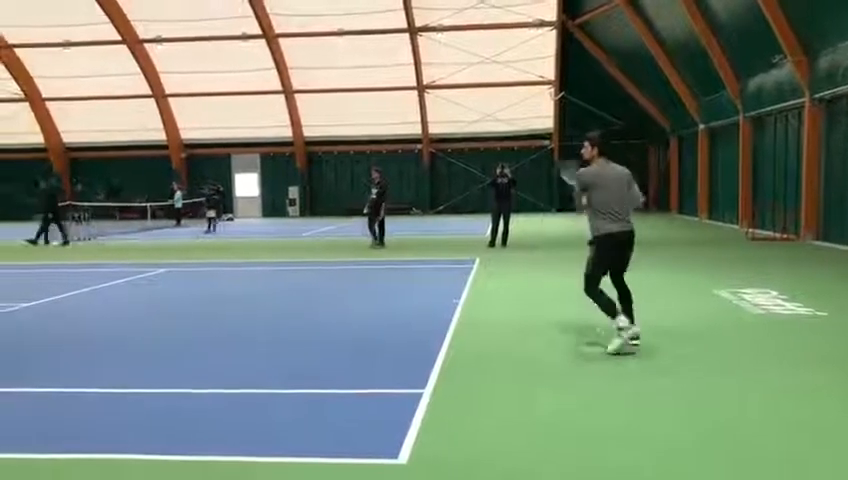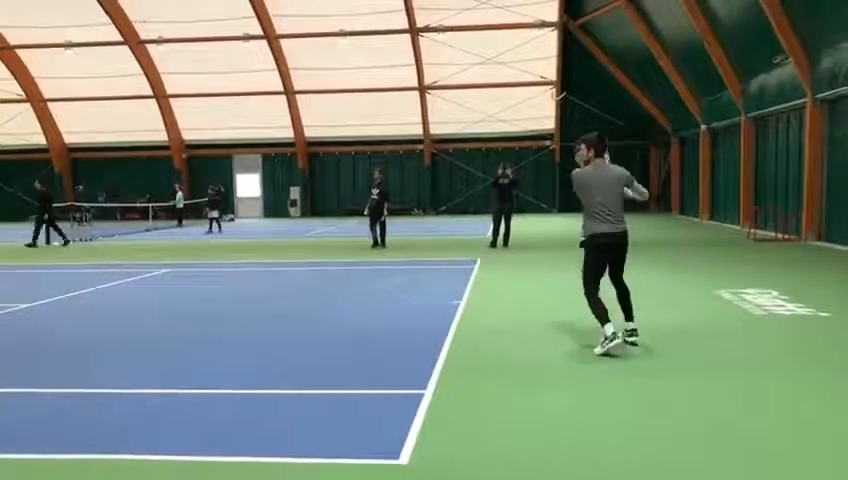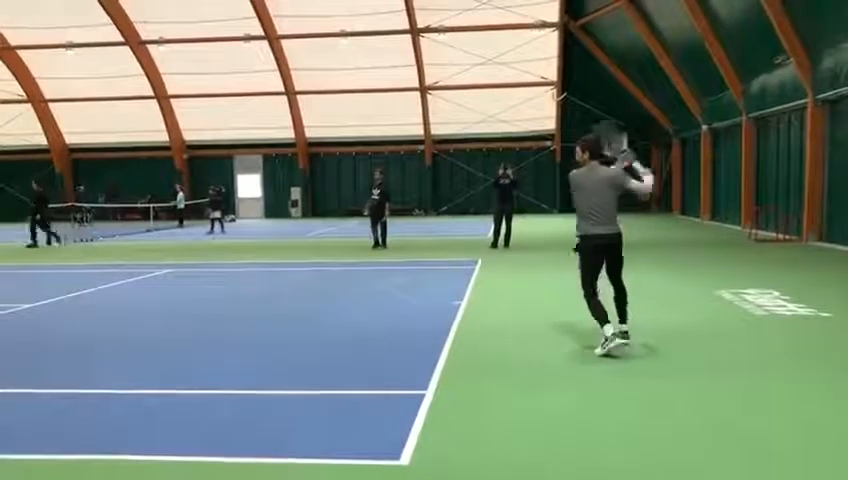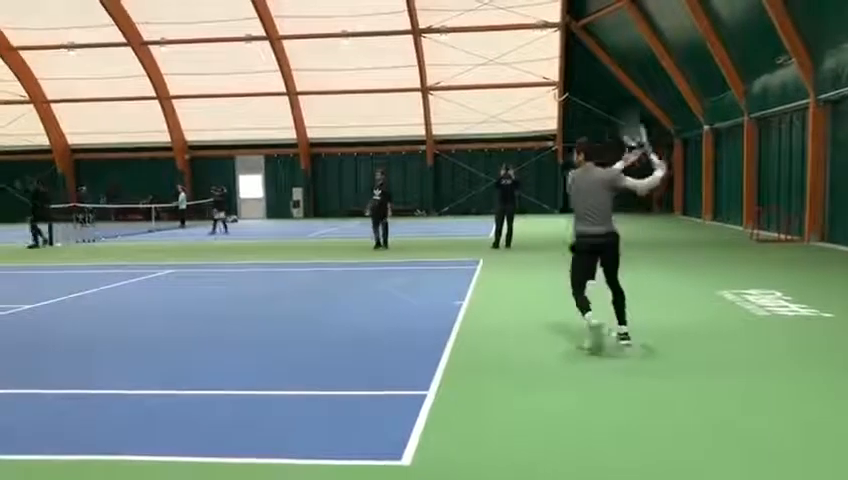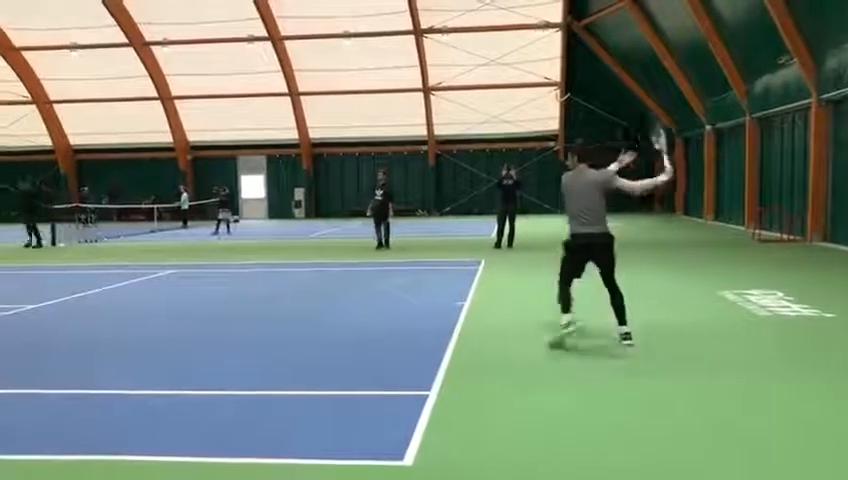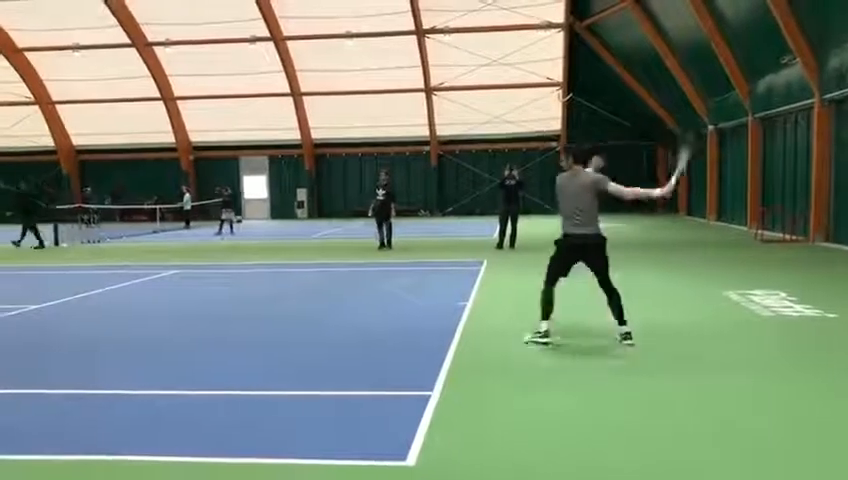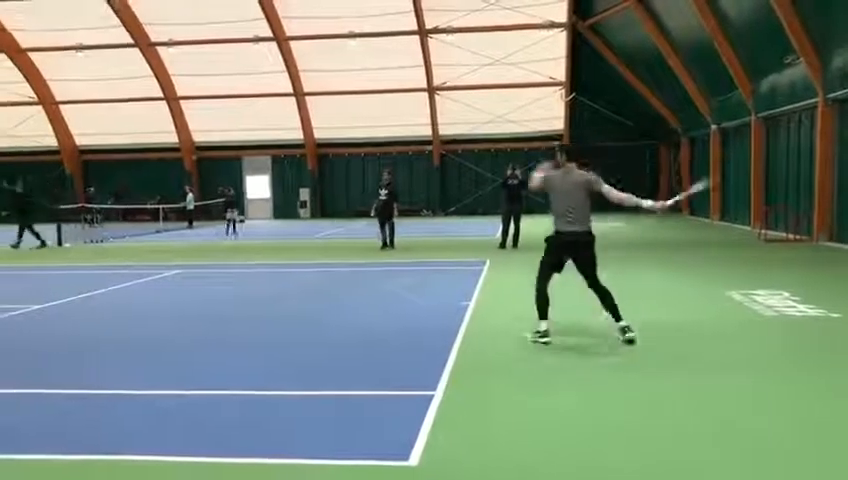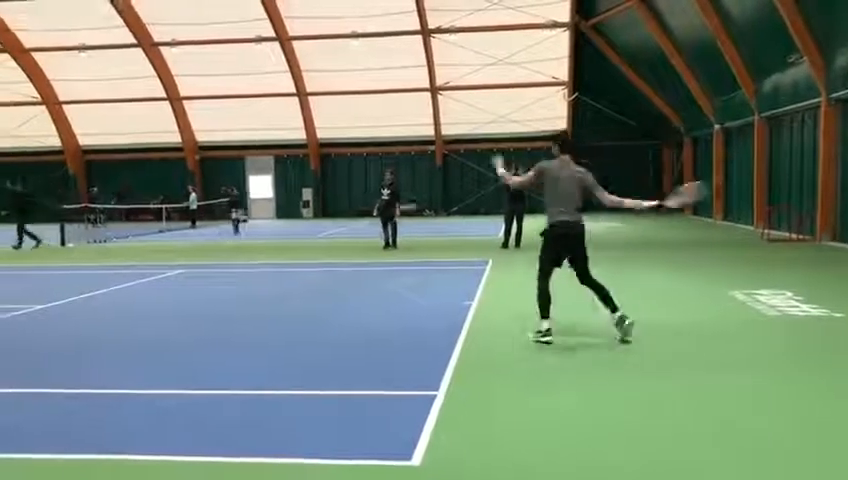
dt=0.1s
person 1, frame 1
left shoulder: (583, 174)
right shoulder: (624, 172)
left elbow: (582, 202)
right elbow: (639, 201)
left hip: (604, 237)
right hip: (627, 234)
left knee: (591, 286)
right knee: (618, 280)
left ankle: (623, 325)
right ankle: (632, 330)
person 1, frame 2
left shoulder: (577, 175)
right shoulder: (621, 173)
right elbow: (644, 195)
left hip: (596, 239)
right hip: (620, 236)
left knee: (591, 290)
right knee: (617, 280)
left ankle: (610, 333)
right ankle: (630, 329)
person 1, frame 3
left shoulder: (574, 177)
right shoulder: (614, 175)
right elbow: (645, 190)
right wrist: (647, 177)
left hip: (589, 240)
right hip: (613, 238)
left knee: (591, 292)
right knee: (617, 283)
left ankle: (609, 335)
right ankle: (622, 329)
person 1, frame 4
left shoulder: (573, 178)
right shoulder: (610, 175)
right elbow: (642, 188)
left wrist: (623, 162)
right wrist: (659, 172)
left hip: (584, 240)
right hip: (608, 238)
left knee: (578, 289)
right knee: (614, 285)
left ankle: (592, 321)
right ankle: (623, 331)
person 1, frame 5
left shoulder: (566, 179)
right shoulder: (603, 177)
right elbow: (636, 188)
left wrist: (617, 165)
right wrist: (663, 177)
left hip: (577, 240)
right hip: (602, 238)
left knee: (564, 284)
right knee: (611, 285)
left ankle: (567, 321)
right ankle: (625, 331)
person 1, frame 6
left shoulder: (560, 180)
right shoulder: (596, 180)
right elbow: (627, 193)
left wrist: (591, 170)
right wrist: (658, 192)
left hip: (569, 241)
right hip: (593, 240)
left knee: (549, 283)
right knee: (607, 286)
left ankle: (543, 330)
right ankle: (624, 331)
person 1, frame 7
left shoulder: (551, 176)
right shoulder: (588, 178)
left elbow: (533, 186)
right elbow: (616, 196)
left wrist: (540, 172)
right wrist: (649, 204)
left hip: (561, 239)
right hip: (585, 238)
left knee: (542, 281)
right knee: (595, 285)
left ankle: (542, 330)
right ankle: (623, 327)
person 1, frame 8
left shoulder: (546, 167)
right shoulder: (583, 174)
left elbow: (516, 183)
right elbow: (607, 200)
left wrist: (501, 172)
right wrist: (636, 203)
left hip: (557, 229)
right hip: (576, 230)
left knee: (543, 279)
right knee: (586, 277)
left ankle: (545, 329)
right ankle: (618, 317)
